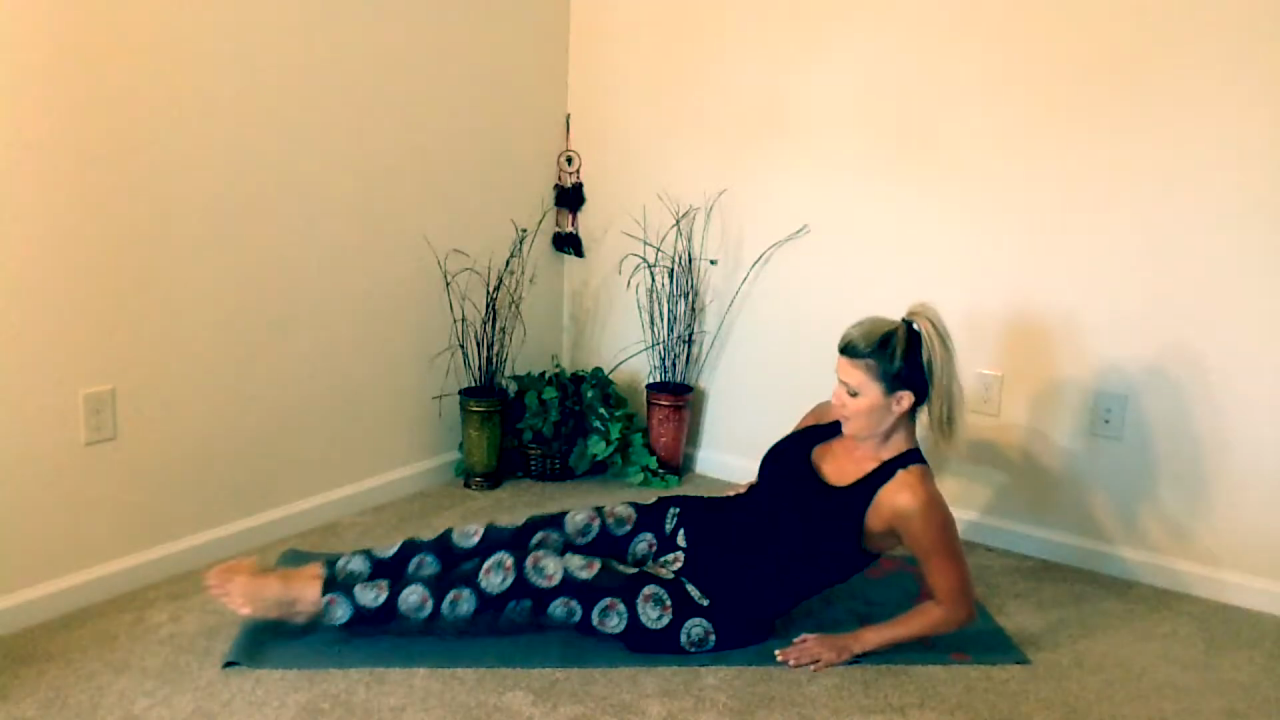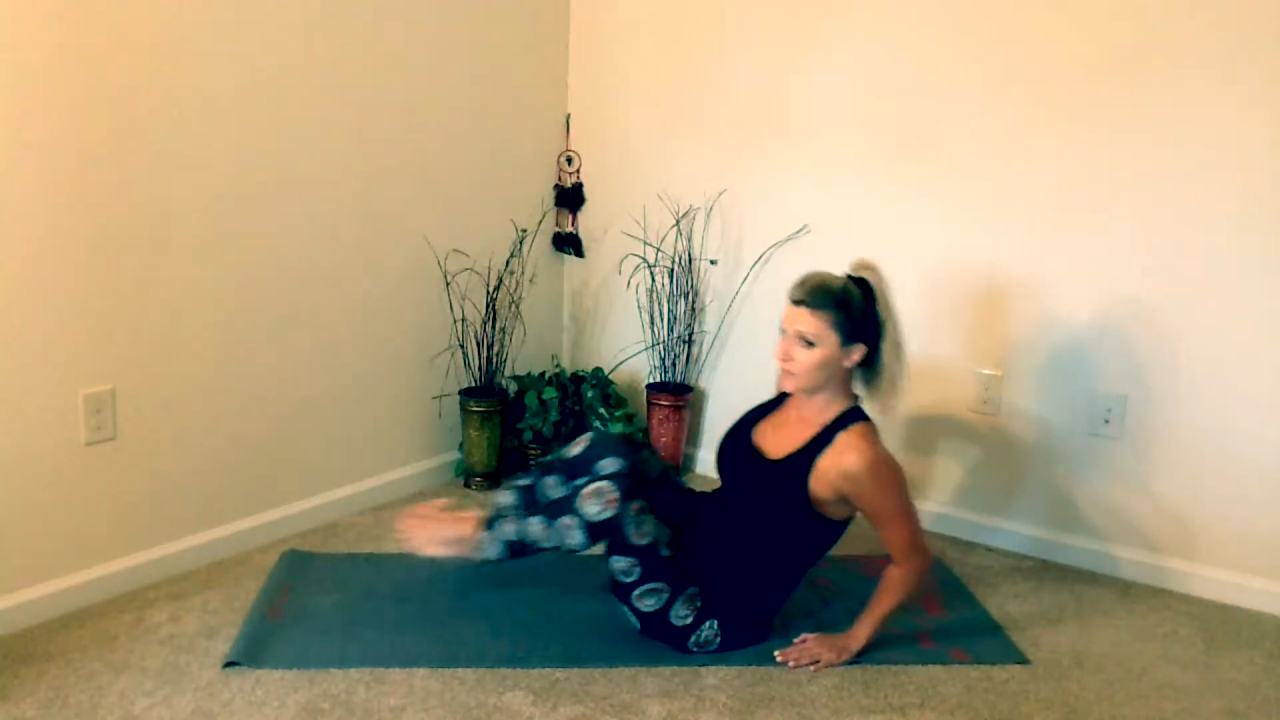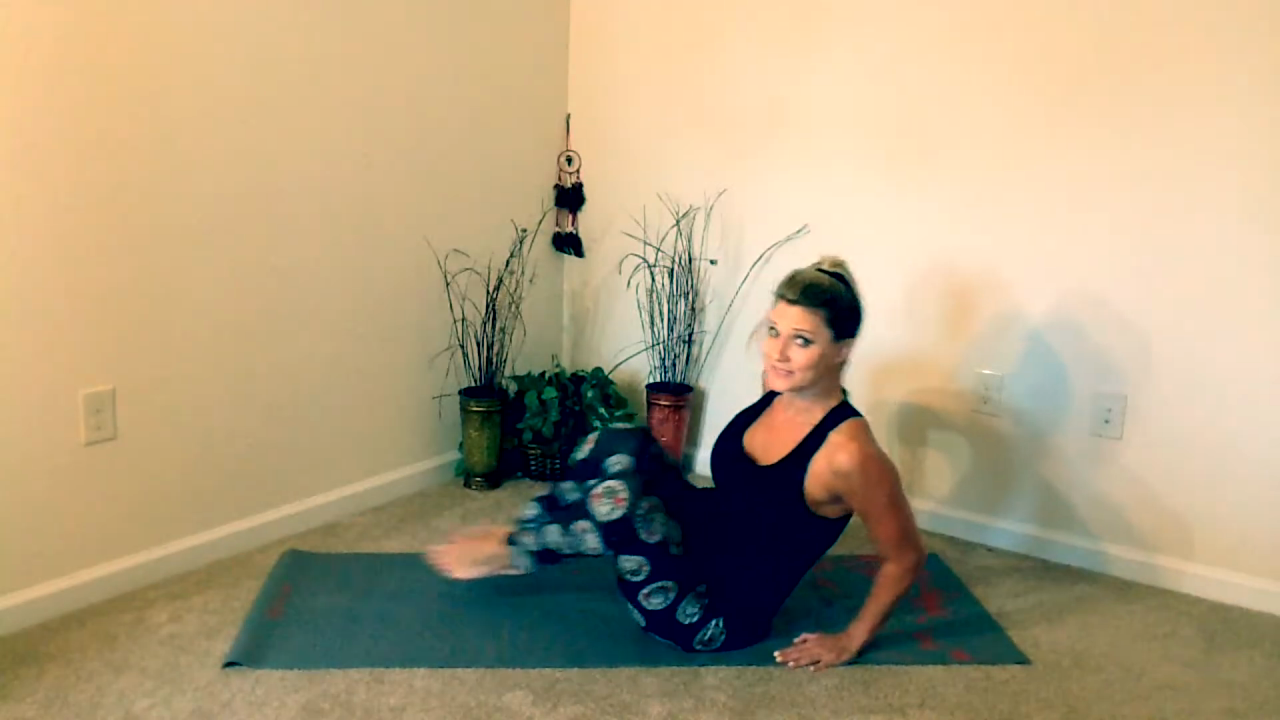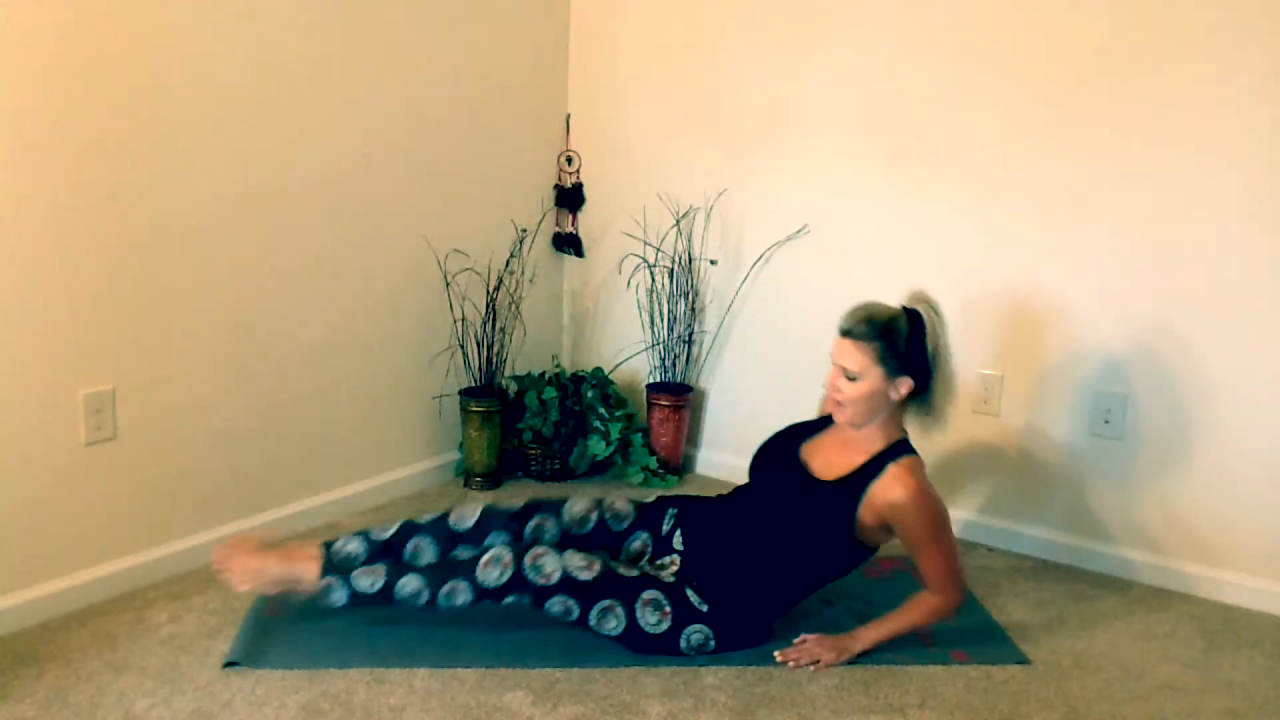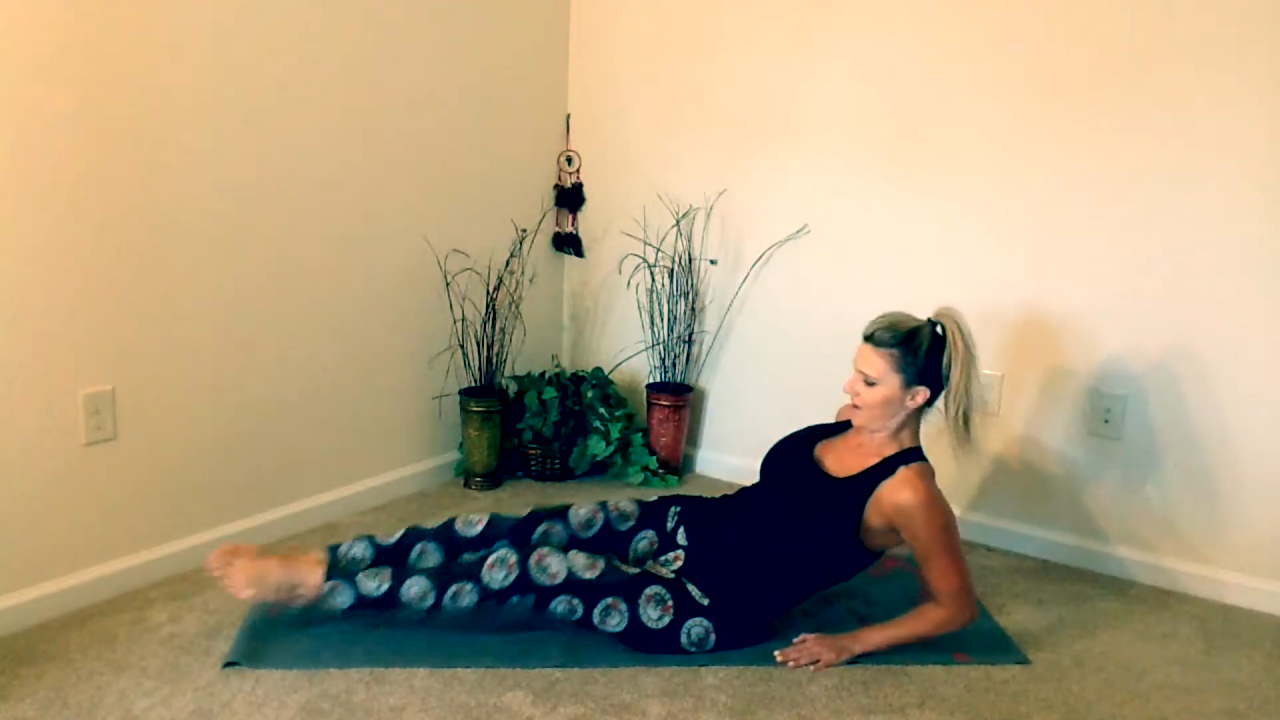
dt=0.3s
person 1, frame 1
left shoulder: (908, 499)
right shoulder: (833, 423)
left elbow: (956, 603)
left wrist: (851, 644)
left hip: (713, 613)
right hip: (687, 531)
left knee: (518, 575)
right knee: (510, 539)
left ankle: (308, 601)
right ankle: (316, 582)
person 1, frame 2
left shoulder: (853, 457)
right shoulder: (800, 390)
left elbow: (909, 560)
left wrist: (850, 641)
left hip: (706, 615)
right hip: (706, 529)
left knee: (608, 489)
right knee: (609, 456)
left ankle: (486, 535)
right ankle: (491, 522)
person 1, frame 3
left shoulder: (845, 456)
right shoulder: (783, 388)
left elbow: (904, 557)
left wrist: (851, 640)
left hip: (711, 615)
left knee: (620, 489)
right knee: (622, 446)
left ankle: (514, 549)
right ankle: (525, 538)
person 1, frame 4
left shoulder: (899, 489)
right shoulder: (840, 413)
left elbow: (945, 591)
left wrist: (849, 643)
left hip: (708, 615)
right hip: (685, 532)
left knee: (520, 564)
right knee: (515, 523)
left ankle: (318, 577)
right ankle: (321, 561)
person 1, frame 5
left shoulder: (908, 495)
right shoulder: (852, 424)
left elbow: (956, 605)
left wrist: (850, 645)
left hip: (710, 612)
right hip: (686, 531)
left knee: (520, 567)
right knee: (511, 532)
left ankle: (312, 585)
right ankle: (316, 568)
